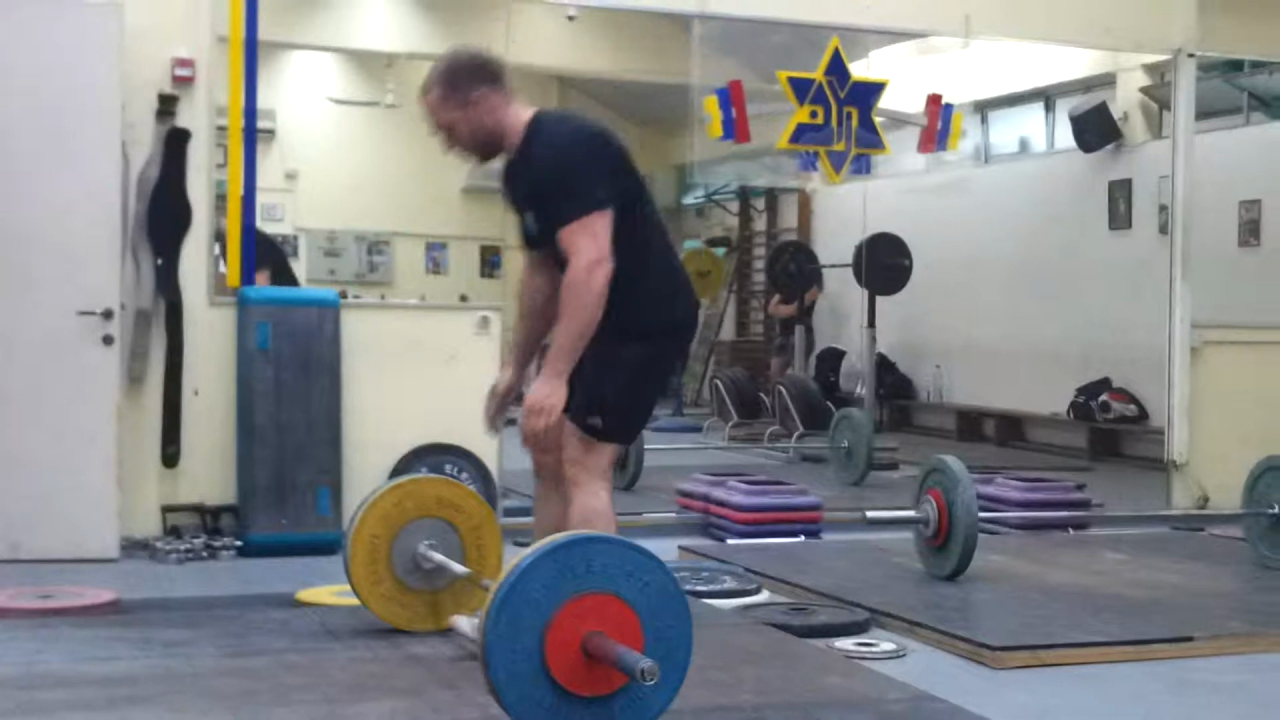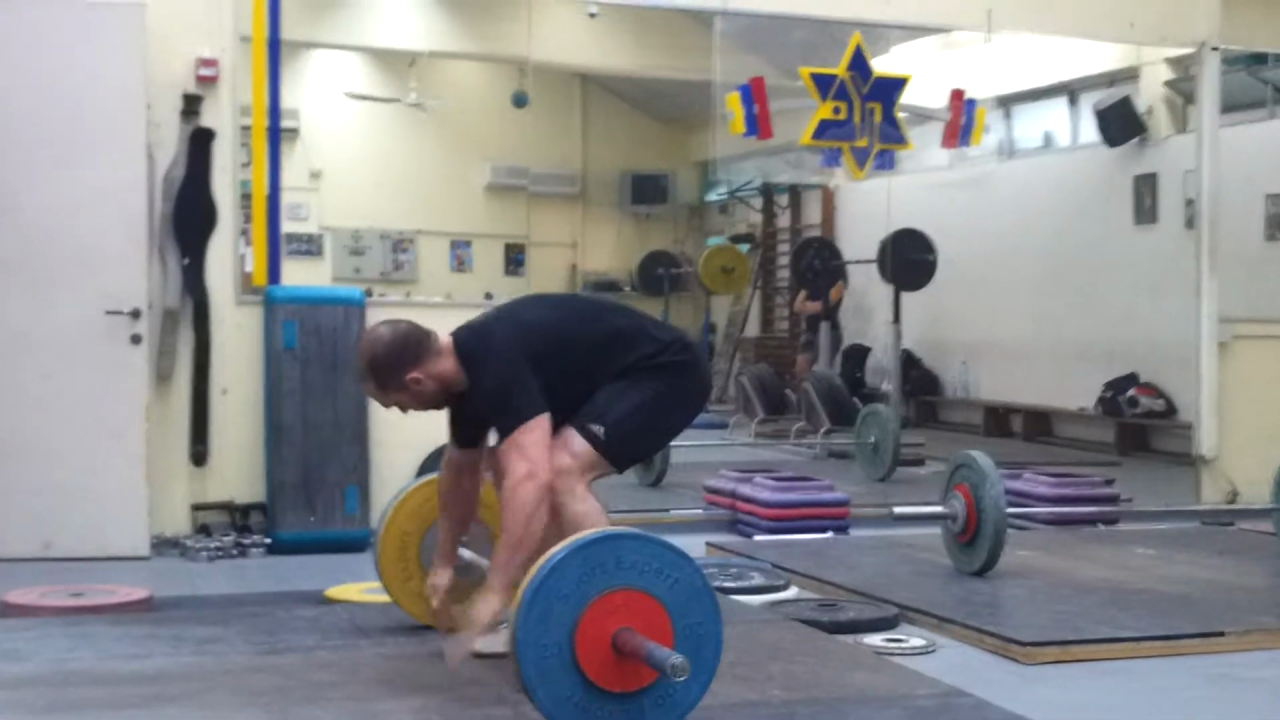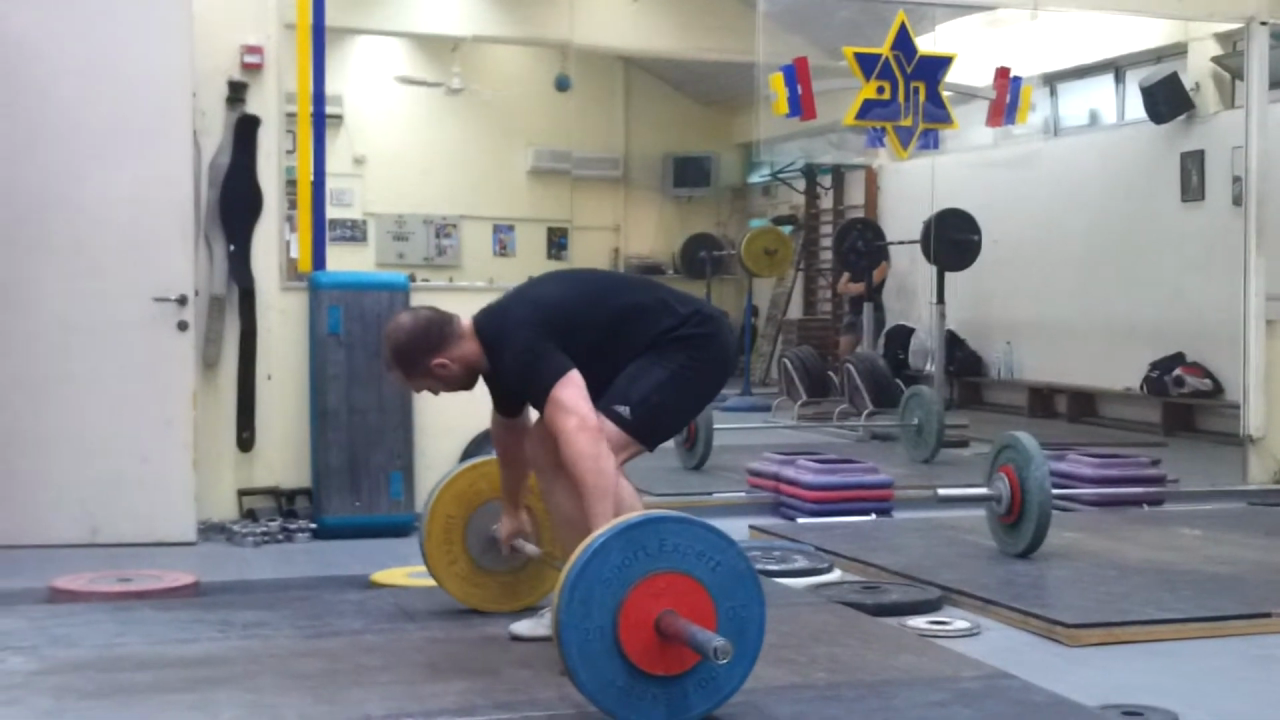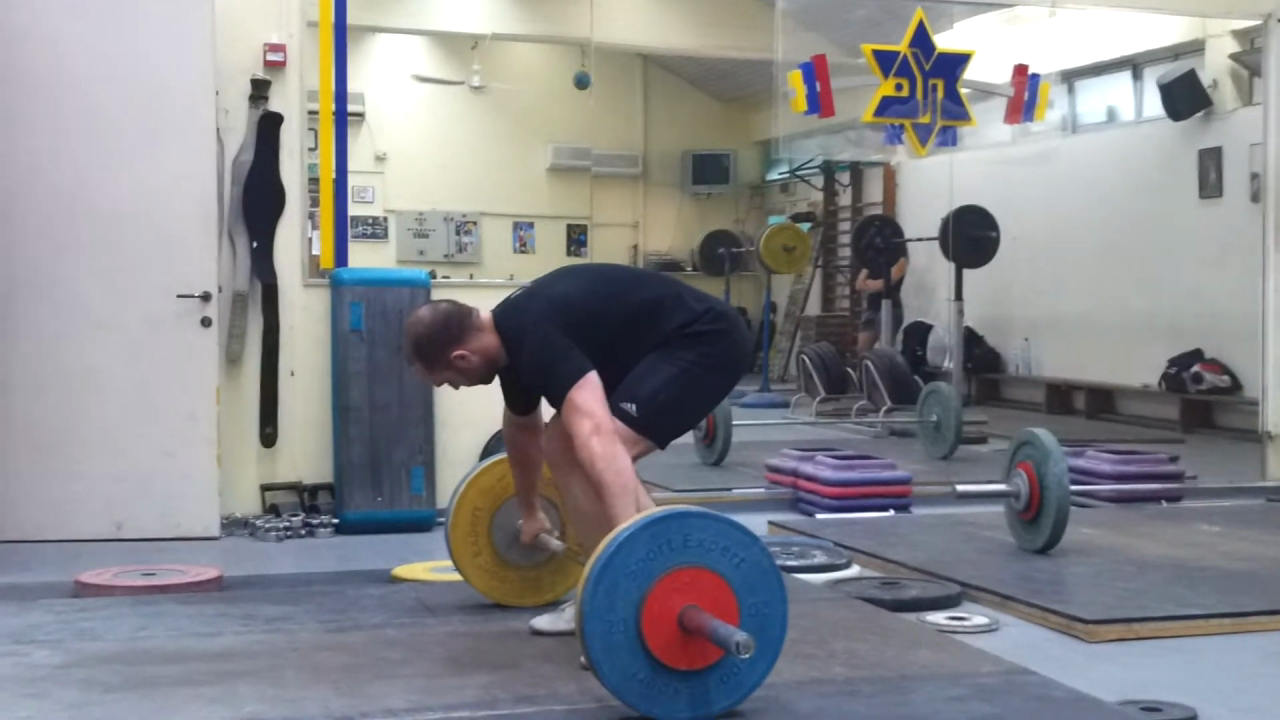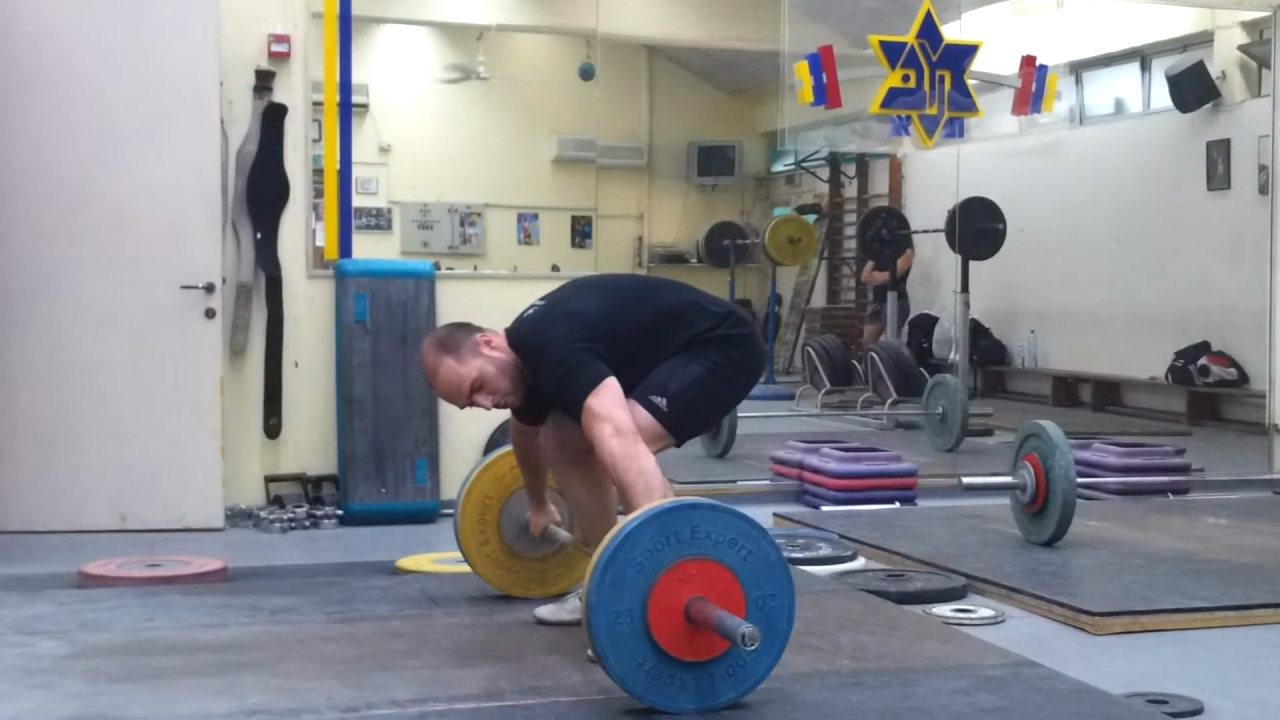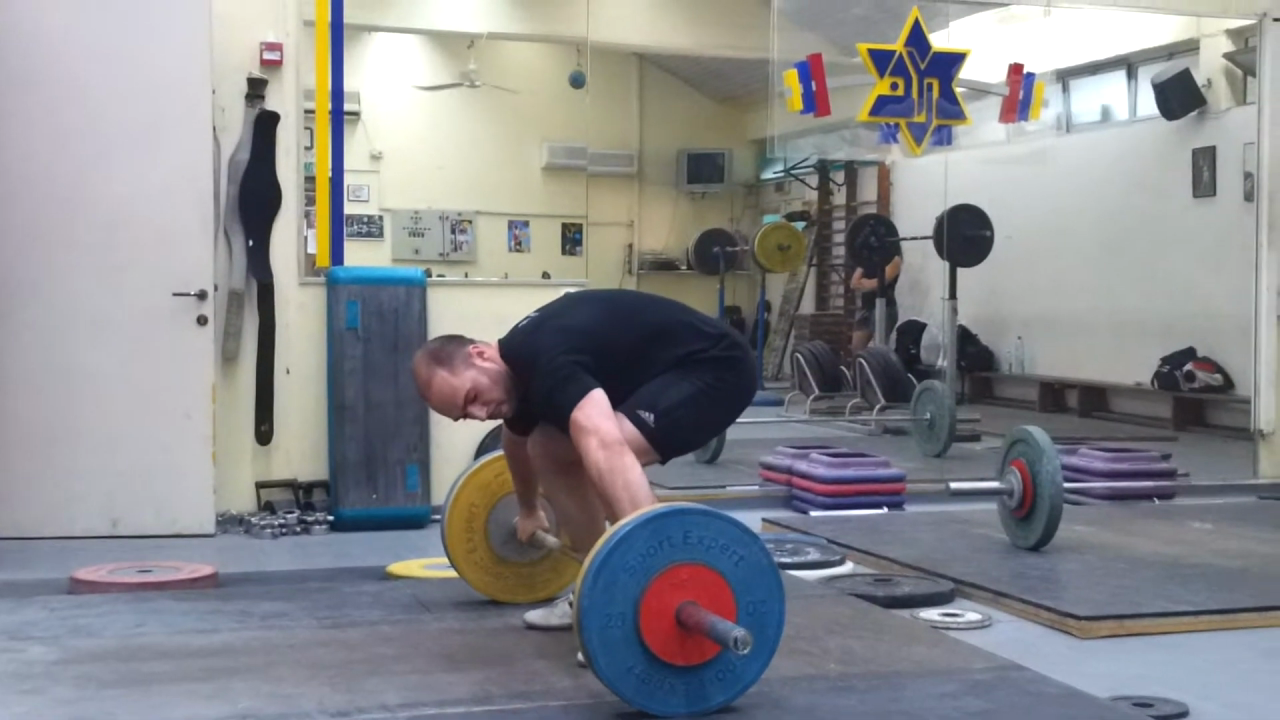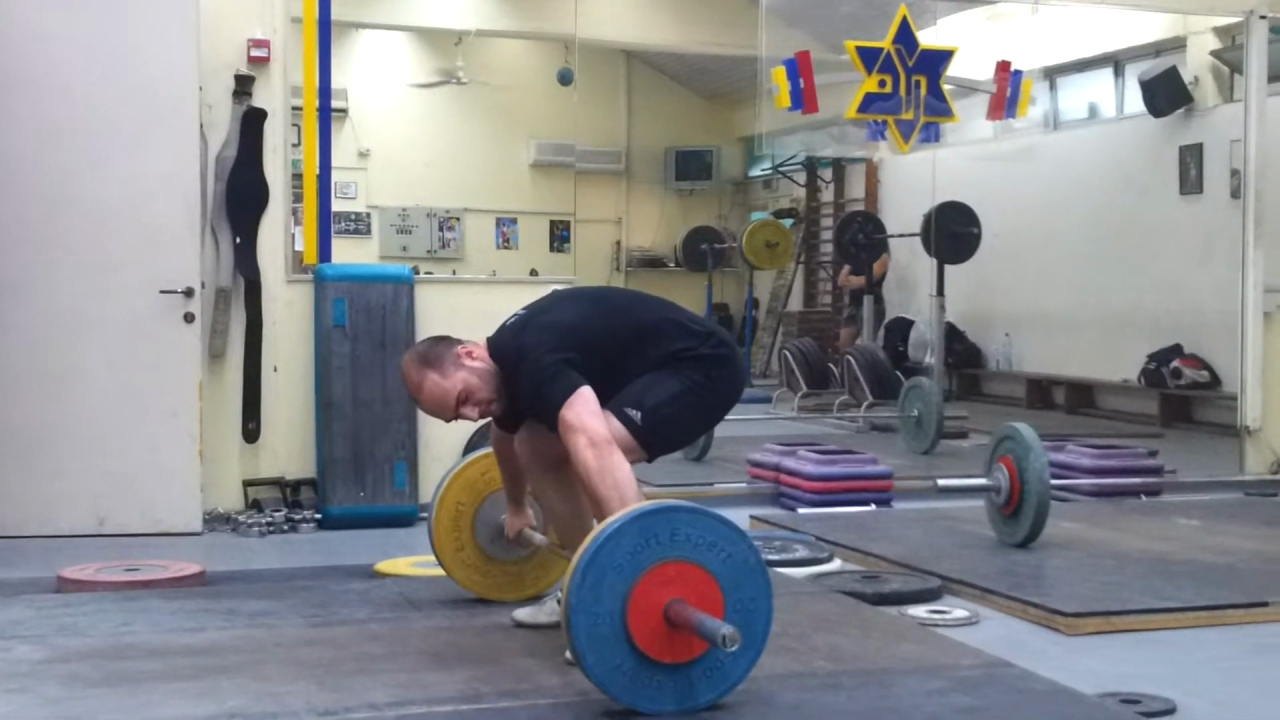
dt=0.5s
person 1, frame 1
left shoulder: (566, 148)
right shoulder: (522, 168)
left elbow: (591, 265)
right elbow: (542, 270)
left wrist: (554, 377)
right wrist: (516, 365)
left hip: (642, 326)
right hip: (605, 335)
left knee: (579, 468)
right knee: (546, 445)
person 1, frame 2
left shoulder: (497, 364)
right shoulder: (469, 367)
left elbow: (529, 477)
right elbow: (461, 469)
left wrist: (494, 593)
right wrist: (442, 563)
left hip: (666, 373)
left knee: (559, 475)
right knee: (509, 465)
person 1, frame 3
left shoulder: (518, 343)
right shoulder: (495, 340)
left elbow: (581, 432)
right elbow: (511, 428)
right wrist: (512, 511)
left hip: (692, 344)
right hip: (642, 348)
left knee: (593, 455)
right knee: (544, 448)
person 1, frame 4
left shoulder: (537, 337)
right shoulder: (513, 335)
left elbow: (596, 435)
right elbow: (522, 427)
right wrist: (530, 512)
left hip: (706, 341)
right hip: (661, 343)
left knee: (592, 446)
right knee: (560, 445)
person 1, frame 5
left shoulder: (556, 351)
right shoulder: (527, 355)
left elbow: (618, 439)
right elbow: (527, 432)
right wrist: (539, 505)
left hip: (722, 347)
left knee: (621, 446)
right knee: (560, 440)
person 1, frame 6
left shoulder: (546, 363)
right shoulder: (519, 365)
left elbow: (606, 450)
right elbow: (518, 439)
right wrist: (528, 512)
left hip: (714, 369)
left knee: (602, 455)
right knee: (547, 449)
person 1, frame 7
left shoulder: (534, 361)
right shoulder: (508, 360)
left elbow: (595, 448)
right elbow: (508, 437)
right wrist: (516, 509)
left hip: (703, 366)
left knee: (591, 454)
right knee: (534, 446)
